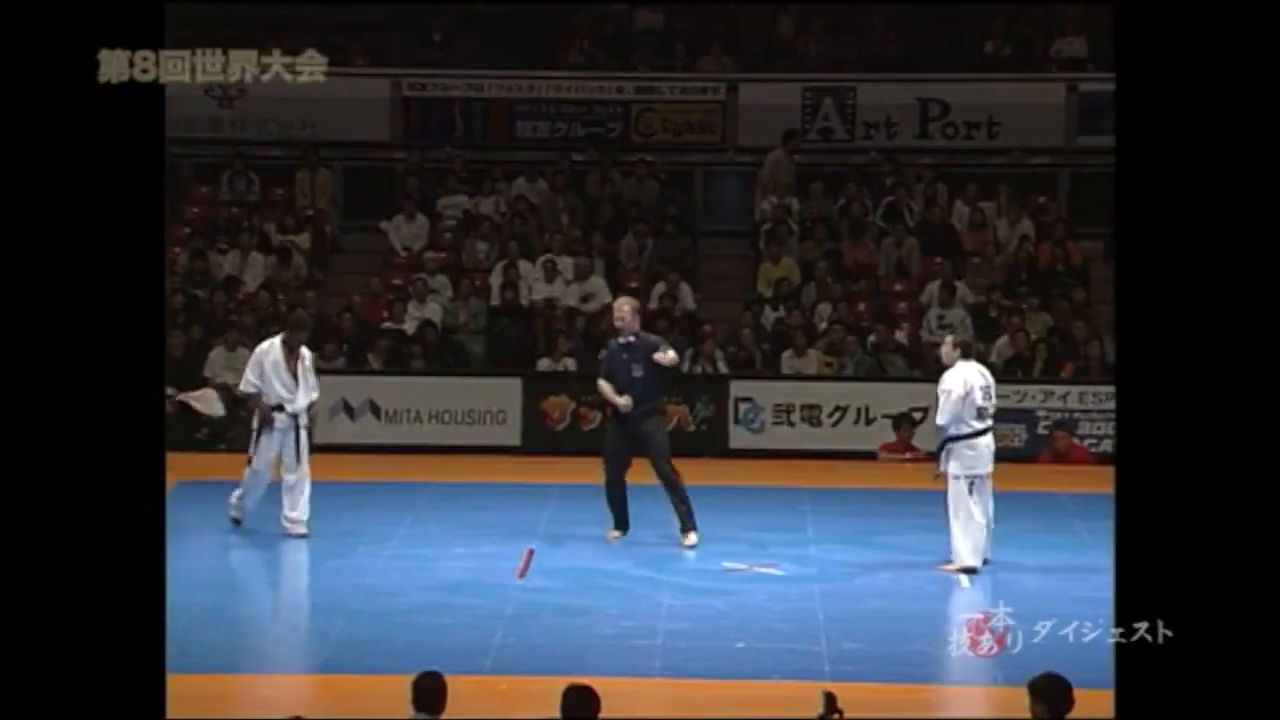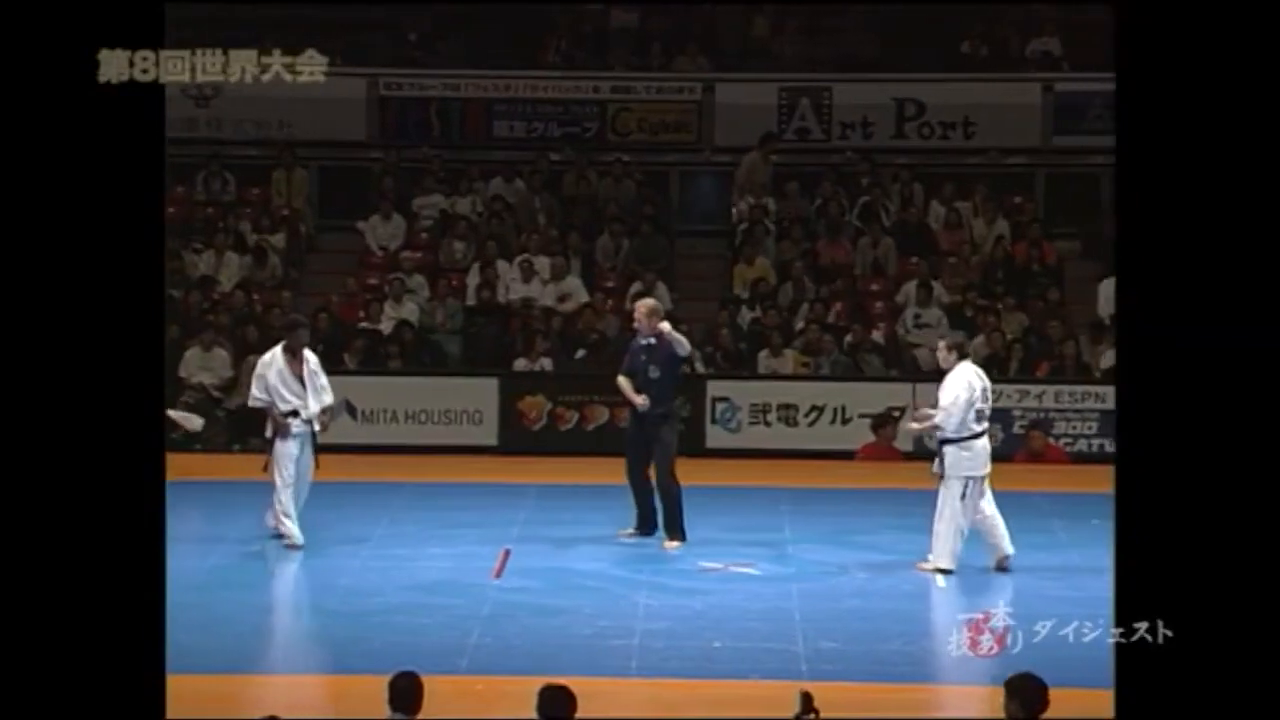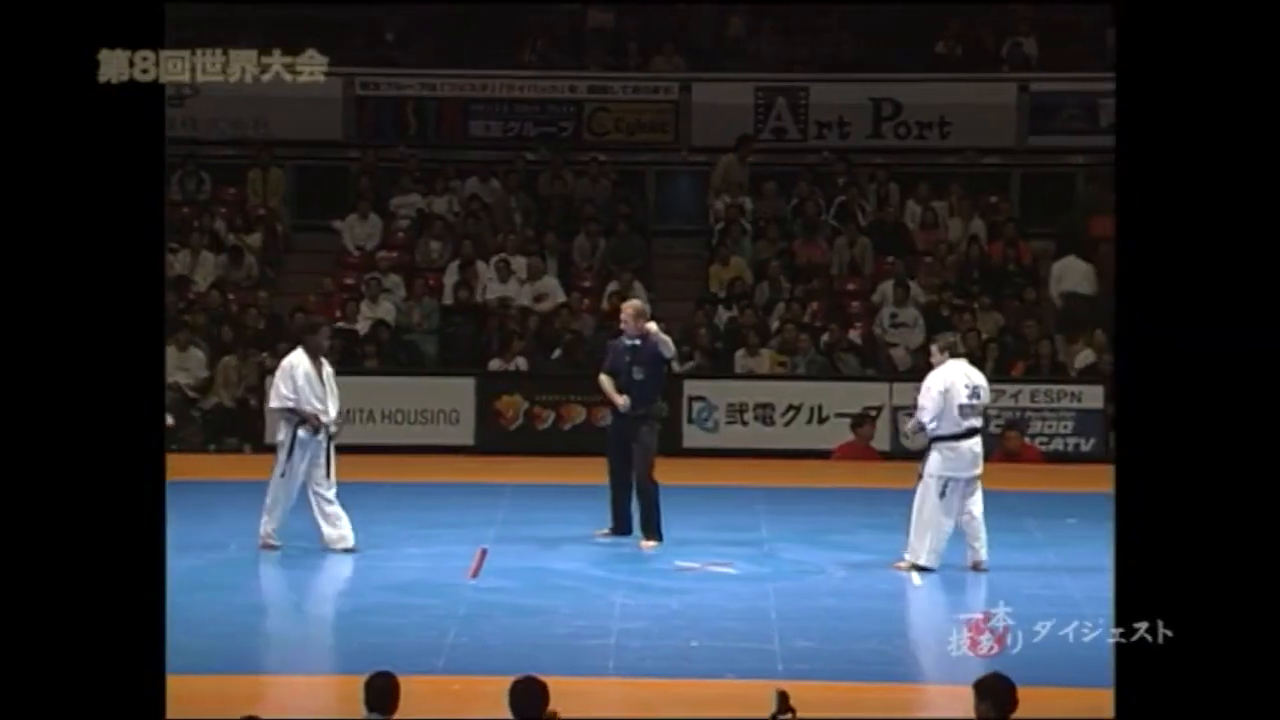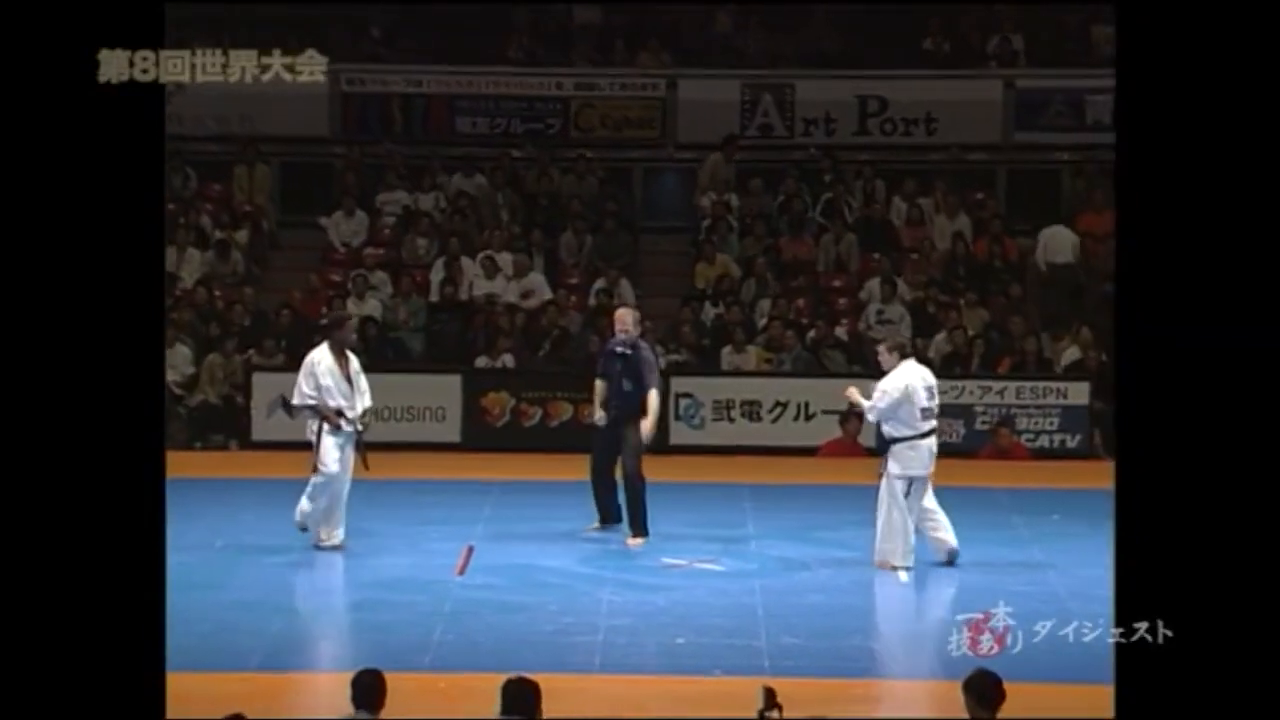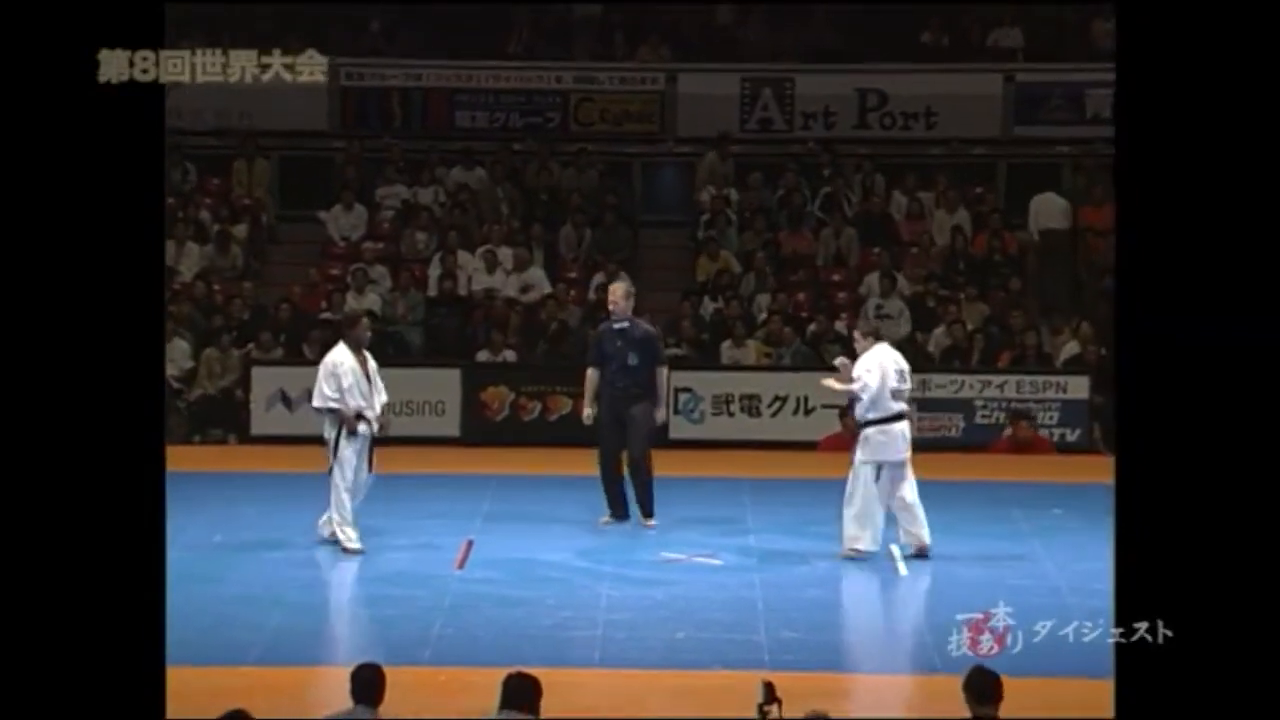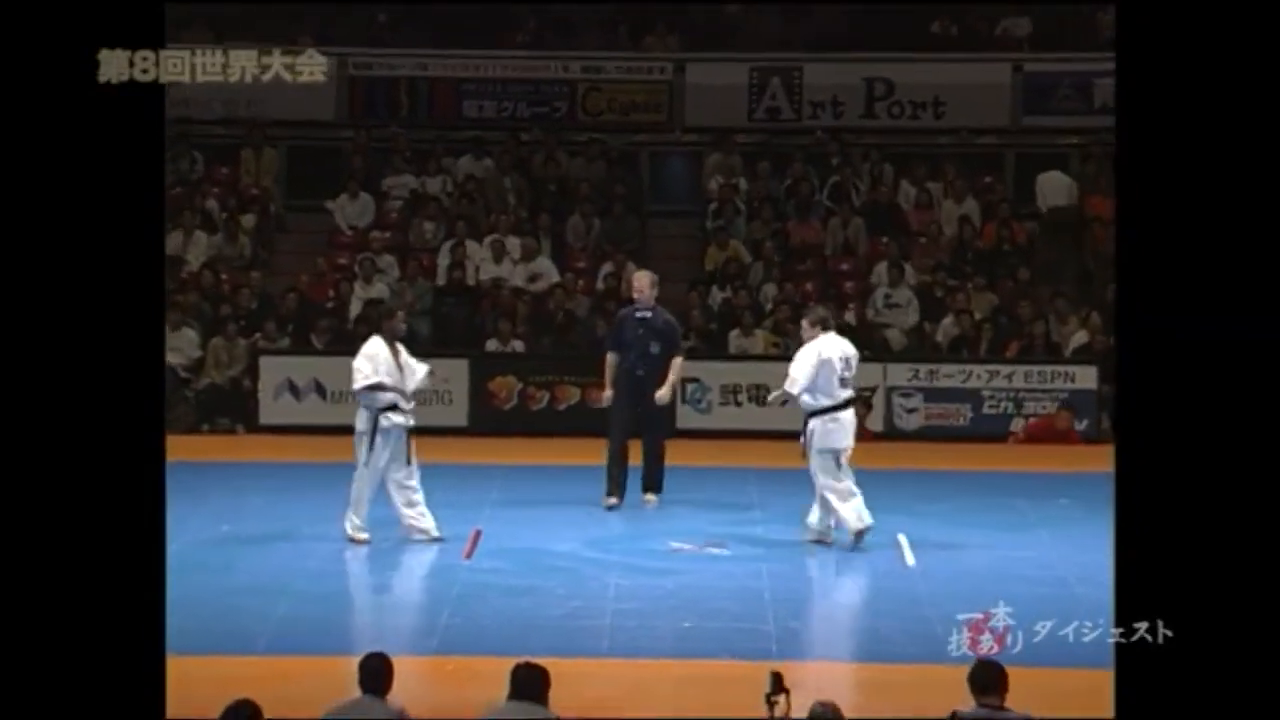
dt=0.5s
person 1, frame 1
left shoulder: (650, 343)
right shoulder: (612, 347)
left elbow: (672, 356)
right elbow: (602, 380)
left wrist: (668, 357)
right wrist: (615, 400)
left hip: (649, 416)
right hip: (620, 418)
left knee: (665, 470)
right knee: (613, 474)
left ankle: (688, 528)
right ankle: (620, 525)
person 1, frame 2
left shoulder: (668, 345)
right shoulder: (635, 346)
left elbow: (686, 350)
right elbow: (622, 377)
left wrist: (671, 334)
right wrist: (634, 398)
left hip: (664, 419)
right hip: (639, 417)
left knee: (665, 476)
right knee: (636, 472)
left ankle: (675, 533)
right ankle: (646, 525)
person 1, frame 3
left shoulder: (654, 345)
right shoulder: (618, 345)
left elbow: (670, 351)
right elbow: (604, 375)
left wrist: (657, 333)
right wrist: (615, 397)
left hip: (645, 419)
right hip: (621, 417)
left knee: (643, 475)
right knee: (618, 474)
left ankle: (652, 534)
right ankle: (620, 525)
person 1, frame 4
left shoulder: (644, 355)
right shoulder: (610, 348)
left elbow: (653, 391)
left wrist: (650, 421)
right wrist: (598, 407)
left hip: (633, 420)
right hip: (610, 418)
left knee: (631, 471)
right knee: (599, 468)
left ankle: (639, 530)
right ankle: (609, 516)
person 1, frame 5
left shoulder: (646, 333)
right shoulder: (603, 332)
left elbow: (660, 369)
right elbow: (593, 369)
left wrist: (661, 405)
right wrist: (587, 403)
left hip: (639, 403)
right hip: (609, 402)
left knee: (639, 457)
right knee: (608, 458)
left ankle: (647, 514)
right ankle: (618, 511)
person 1, frame 6
left shoulder: (667, 322)
right shoulder: (623, 318)
left elbow: (677, 357)
right elbow: (613, 352)
left wrist: (668, 387)
right wrist: (608, 385)
left hip: (654, 388)
right hip: (626, 384)
left knee: (654, 441)
right knee: (617, 438)
left ankle: (651, 490)
right ankle: (614, 492)
person 2, frame 1
left shoulder: (955, 376)
right shoulder: (982, 372)
left elbow: (946, 418)
left wrist: (942, 436)
left hip: (964, 447)
right hip: (982, 442)
left knee: (965, 506)
right knee: (980, 504)
left ankle: (967, 559)
right ankle: (978, 552)
person 2, frame 2
left shoulder: (957, 378)
right shoulder: (976, 373)
left elbow: (949, 420)
left wrist: (921, 427)
right wrist: (933, 414)
left hip: (961, 449)
right hip: (976, 445)
left knee: (953, 507)
right knee: (981, 504)
left ankle: (943, 560)
right ankle: (1002, 552)
person 2, frame 3
left shoulder: (939, 376)
right shoulder: (978, 376)
left elbow: (925, 415)
left wrist: (913, 426)
left hip: (947, 450)
right hip: (972, 446)
left knee: (931, 505)
right knee: (971, 506)
left ankle: (920, 557)
right ankle: (978, 558)
person 2, frame 4
left shoulder: (896, 379)
right shoulder: (924, 372)
left elbow: (875, 410)
left wrist: (857, 398)
right wrist: (881, 394)
left hip: (905, 449)
right hip: (925, 443)
left knee: (896, 504)
right knee: (922, 501)
left ankle: (896, 557)
right ankle: (947, 543)
person 2, frame 5
left shoulder: (871, 359)
right shoulder: (897, 358)
left elbow: (866, 391)
left wrist: (838, 386)
right wrist: (850, 374)
left hip: (878, 433)
right hip: (899, 428)
left knee: (864, 490)
right knee: (903, 488)
left ankle: (860, 544)
right ankle: (920, 541)
person 2, frame 6
left shoulder: (813, 350)
right shoulder: (847, 346)
left elbow: (796, 385)
left wrist: (777, 396)
left hip: (825, 420)
right hip: (844, 416)
left knee: (829, 478)
right knee: (826, 475)
left ankle: (857, 521)
right ankle: (821, 528)
person 3, frame 1
left shoulder: (306, 355)
right shoulder: (265, 351)
left elbow: (311, 388)
right elbow: (251, 385)
left wrist: (310, 411)
right wrist: (263, 410)
left hip: (296, 420)
right hip: (272, 419)
left knee: (297, 472)
right knee: (259, 468)
left ankle: (295, 523)
right ankle: (238, 505)
person 3, frame 2
left shoulder: (311, 358)
right shoulder: (268, 361)
left elbow: (323, 390)
right elbow: (259, 397)
left wrist: (325, 414)
right wrist: (276, 418)
left hip: (308, 426)
right hip: (285, 428)
left knee: (302, 481)
right knee: (285, 481)
left ankle: (277, 522)
right ankle: (291, 535)
person 3, frame 3
left shoulder: (323, 365)
right shoulder: (291, 363)
right elbow: (281, 401)
left wrist: (333, 417)
right wrist: (307, 417)
left hip: (321, 433)
right hip: (298, 433)
left knee: (325, 487)
right knee: (285, 484)
left ankle: (340, 537)
right ankle: (267, 534)
person 3, frame 4
left shoulder: (352, 359)
right shoulder: (316, 359)
left elbow: (362, 392)
right elbow: (305, 396)
left wrist: (364, 415)
right wrist: (328, 415)
left hip: (349, 427)
right hip: (326, 427)
left knee: (341, 483)
right knee: (329, 471)
left ankle: (329, 536)
right ankle: (306, 513)
person 3, frame 5
left shoulder: (367, 358)
right shoulder: (334, 359)
left elbow: (376, 391)
right elbow: (324, 398)
left wrist: (381, 416)
right wrist: (346, 419)
left hip: (366, 427)
right hip: (344, 430)
left knee: (361, 482)
right knee: (343, 484)
left ankle: (331, 527)
right ankle: (347, 537)
person 3, frame 6
left shoulder: (398, 349)
right shoulder: (370, 350)
left elbow: (414, 371)
right elbow: (364, 381)
left wrist: (433, 374)
right wrist: (394, 389)
left hip: (399, 420)
right hip: (376, 421)
left knee: (406, 475)
right knee: (367, 476)
left ankle: (421, 527)
right ankle: (355, 528)
